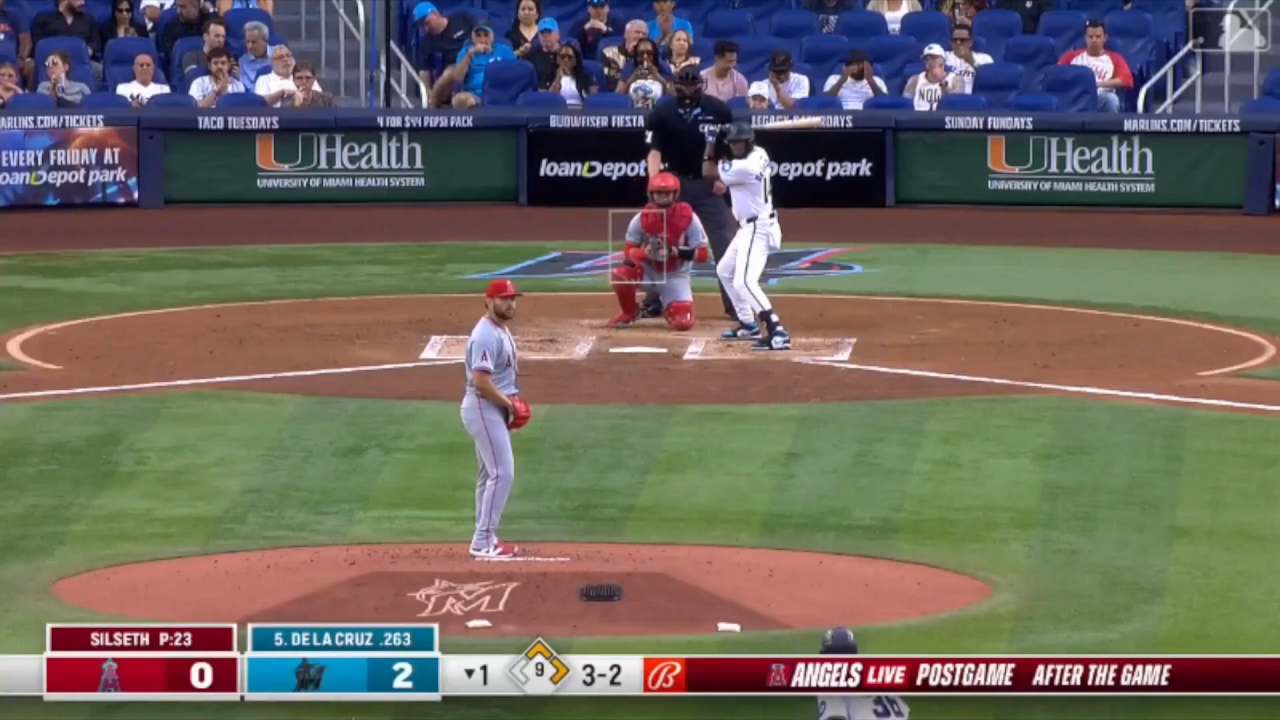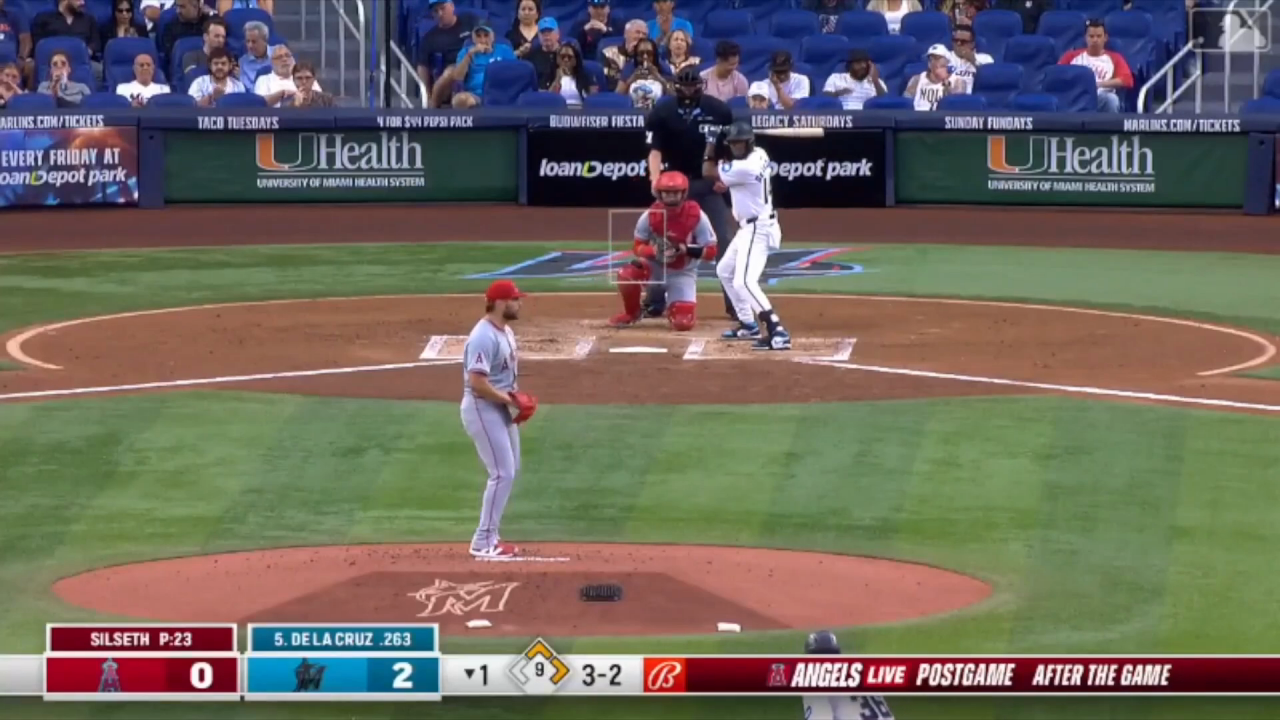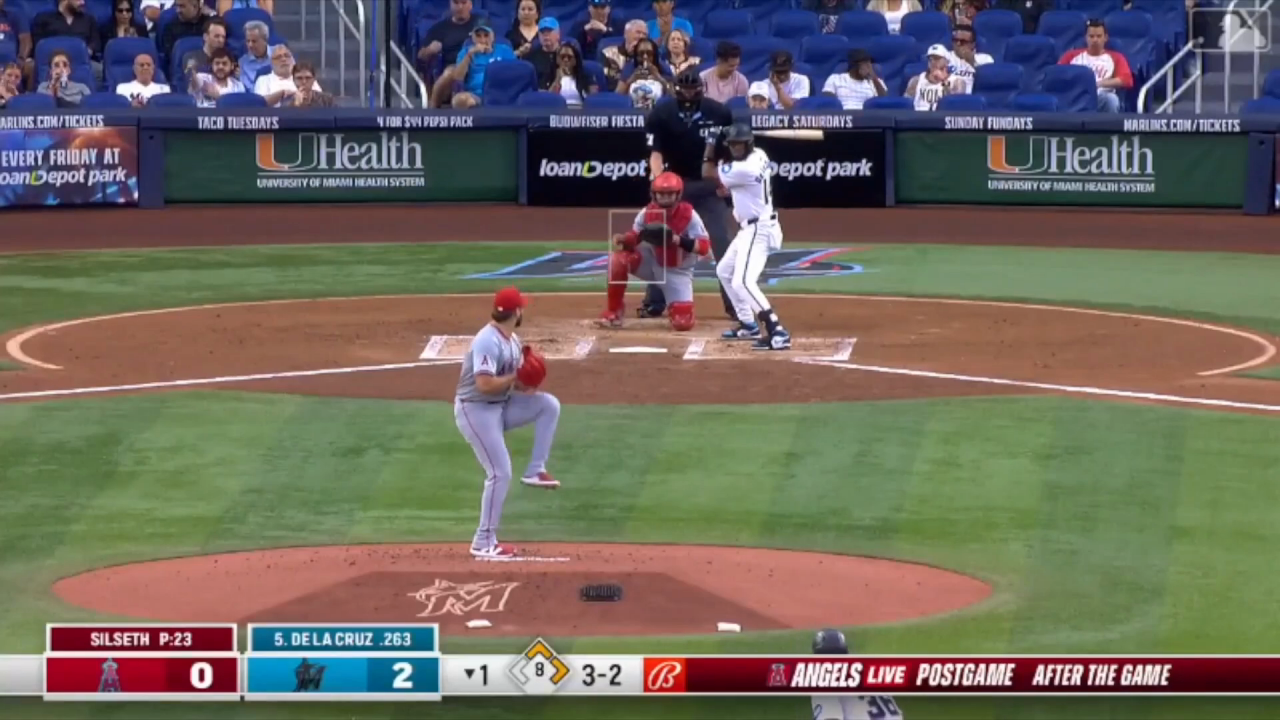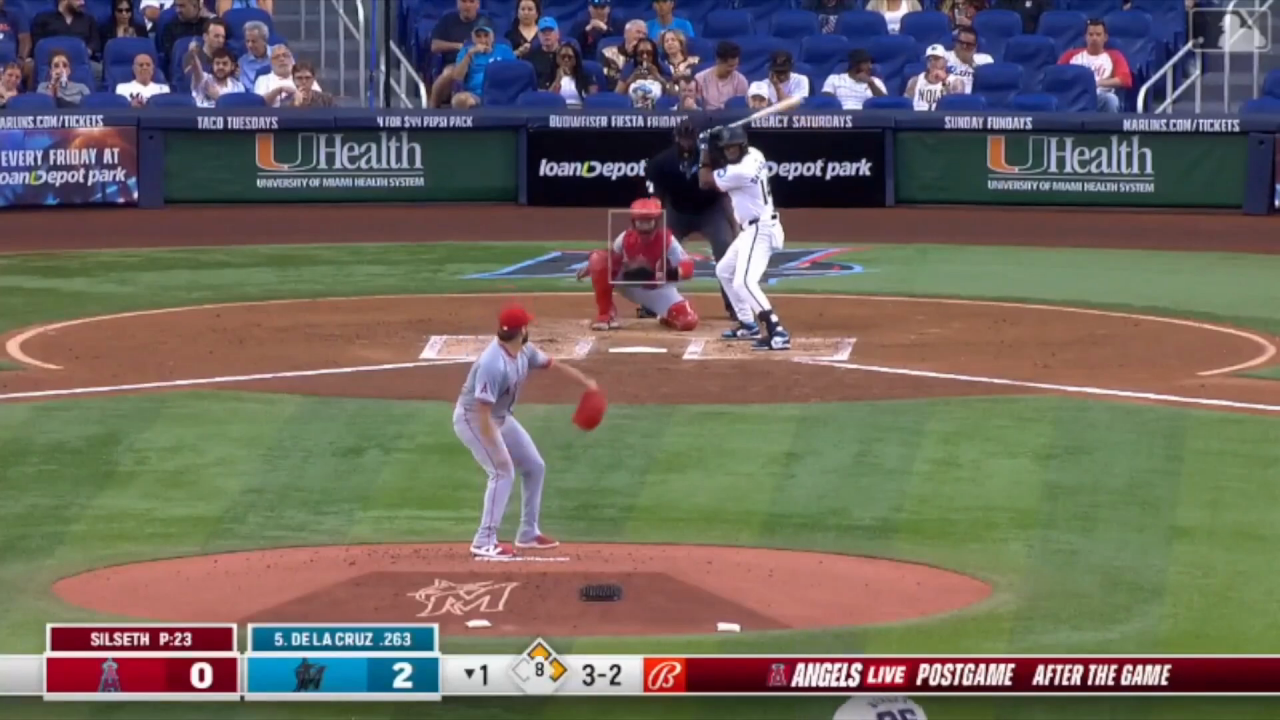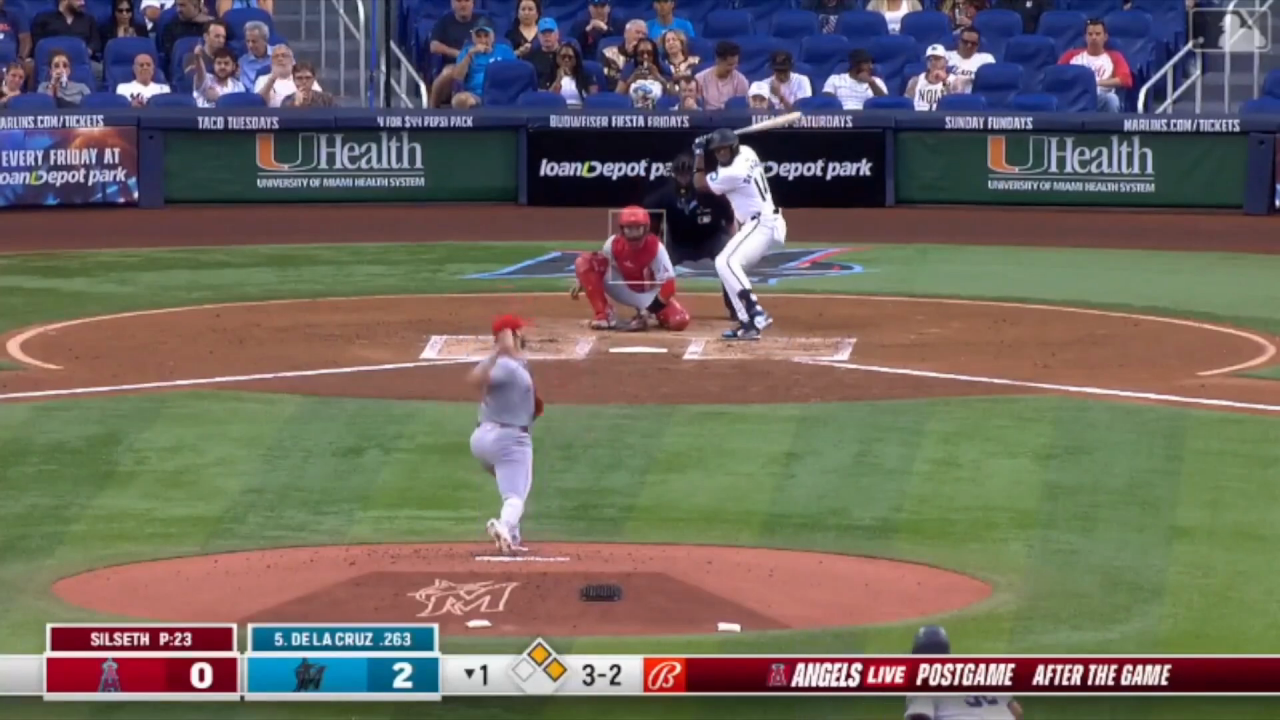
dt=0.3s
person 1, frame 1
left shoulder: (502, 330)
right shoulder: (486, 335)
right elbow: (481, 381)
left wrist: (512, 404)
right wrist: (510, 404)
left hip: (495, 409)
right hip: (484, 409)
left knee: (491, 474)
right knee: (502, 474)
left ankle: (486, 539)
right ankle: (482, 542)
person 1, frame 2
left shoulder: (506, 331)
right shoulder: (483, 337)
right elbow: (477, 383)
left wrist: (517, 398)
right wrist: (510, 400)
left hip: (500, 409)
right hip: (483, 410)
left knee: (507, 472)
right knee: (503, 474)
left ankle: (489, 537)
right ankle: (482, 543)
person 1, frame 3
left shoulder: (512, 339)
right shoulder: (487, 342)
left elbow: (520, 374)
right elbow: (486, 385)
right wrist: (518, 377)
left hip: (502, 406)
right hip: (475, 410)
left knee: (549, 405)
right knee: (500, 474)
left ankle: (535, 470)
right ankle: (483, 542)
person 1, frame 4
left shoulder: (525, 350)
right shoulder: (492, 363)
left elbow: (551, 364)
right elbow: (482, 411)
left wrist: (585, 381)
right wrist: (497, 451)
left hip: (500, 418)
right hip: (473, 420)
left knee: (535, 467)
right knee: (502, 473)
left ankle: (529, 533)
right ankle: (484, 542)
person 1, frame 5
right shoulder: (508, 364)
right elbow: (475, 378)
right wrist: (497, 355)
left hip: (483, 439)
right hip: (509, 440)
left knee: (508, 483)
right knee: (515, 497)
left ankle: (509, 535)
right ankle: (504, 528)
person 2, frame 1
left shoulder: (718, 109)
right shoulder: (662, 112)
right elbow: (655, 150)
right wrist: (654, 178)
left hip: (709, 183)
left knee: (723, 242)
left ankle: (734, 303)
right ankle: (653, 301)
person 2, frame 2
left shoulder: (718, 109)
right shoulder: (662, 111)
right elbow: (655, 149)
right wrist: (656, 177)
left hip: (709, 183)
left knee: (723, 241)
left ankle: (735, 303)
right ankle: (654, 303)
person 2, frame 3
left shoulder: (718, 111)
right shoulder: (662, 113)
right elbow: (656, 151)
right wrist: (658, 179)
left hip: (710, 185)
left knee: (722, 242)
left ankle: (735, 304)
right ankle: (654, 303)
person 2, frame 4
right shoulder: (664, 161)
right elbow: (655, 197)
left wrist: (733, 222)
left hip: (710, 210)
right hip: (677, 212)
left knee: (725, 247)
left ankle: (735, 306)
person 2, frame 5
left shoulder: (711, 192)
right shoulder: (663, 196)
left elbow: (730, 222)
right elbow: (651, 229)
left hip: (710, 239)
right hip: (677, 242)
left ankle: (735, 307)
person 3, frame 1
left shoulder: (745, 167)
right shoulder: (759, 154)
right elbow: (728, 162)
right wrist: (720, 145)
left hip: (758, 229)
right hip: (750, 227)
left knee: (744, 281)
right knee: (725, 271)
left ankle: (778, 332)
right ankle: (749, 324)
person 3, frame 2
left shoulder: (745, 168)
right shoulder: (758, 154)
right elbow: (728, 163)
left hip: (757, 229)
right hip: (749, 228)
left knee: (744, 281)
right knee: (725, 271)
left ankle: (778, 333)
right ankle: (748, 324)
person 3, frame 3
left shoulder: (745, 169)
right shoulder: (758, 155)
right elbow: (729, 162)
left hip: (758, 230)
right hip: (750, 229)
left knee: (742, 282)
right knee: (725, 271)
left ankle: (777, 332)
right ankle: (749, 324)
person 3, frame 4
left shoulder: (741, 171)
right shoulder: (754, 155)
left elbow: (705, 181)
right elbow: (725, 162)
left wrist: (704, 149)
right wrist: (713, 146)
left hip: (760, 230)
right hip: (752, 229)
left knee: (743, 282)
right knee: (724, 271)
left ankle: (777, 333)
right ankle: (748, 325)
person 3, frame 5
left shoulder: (732, 173)
right shoulder: (747, 152)
left elbow: (700, 184)
left wrist: (698, 153)
right wrist: (707, 146)
left hip: (764, 224)
right hip: (767, 224)
left knee: (725, 262)
right knee: (731, 267)
left ankle: (756, 312)
right ankle: (748, 323)
